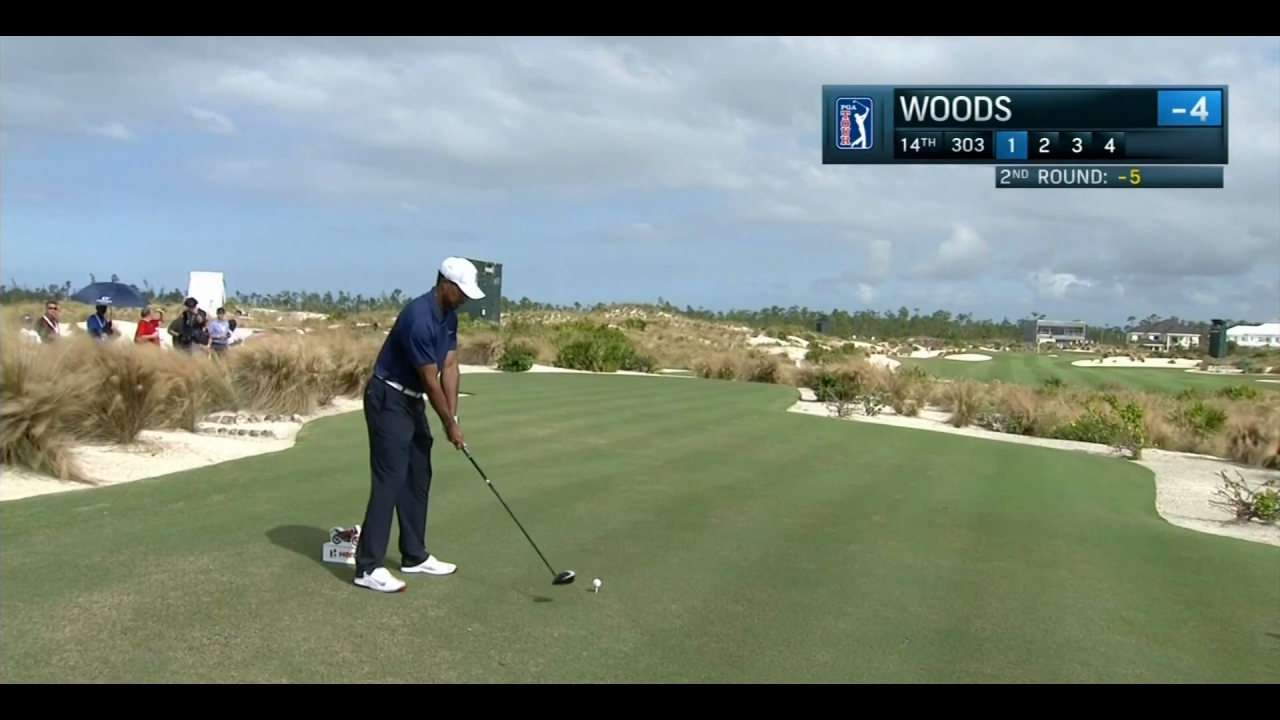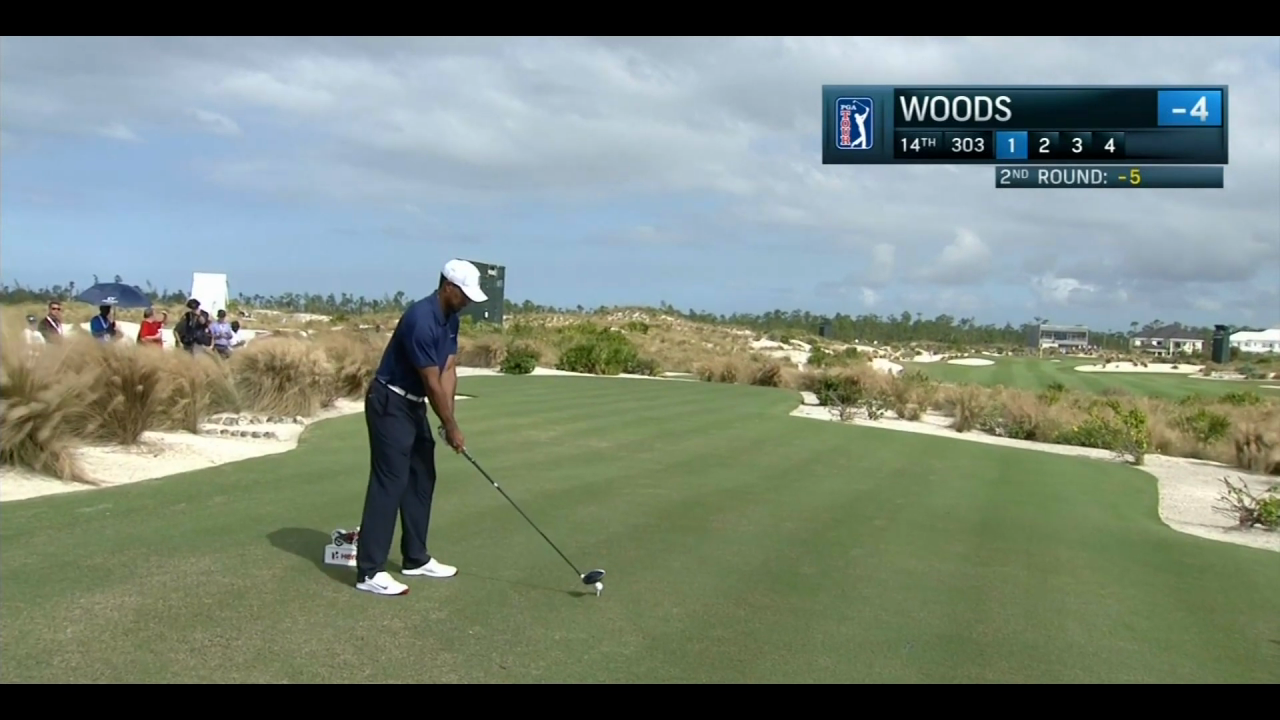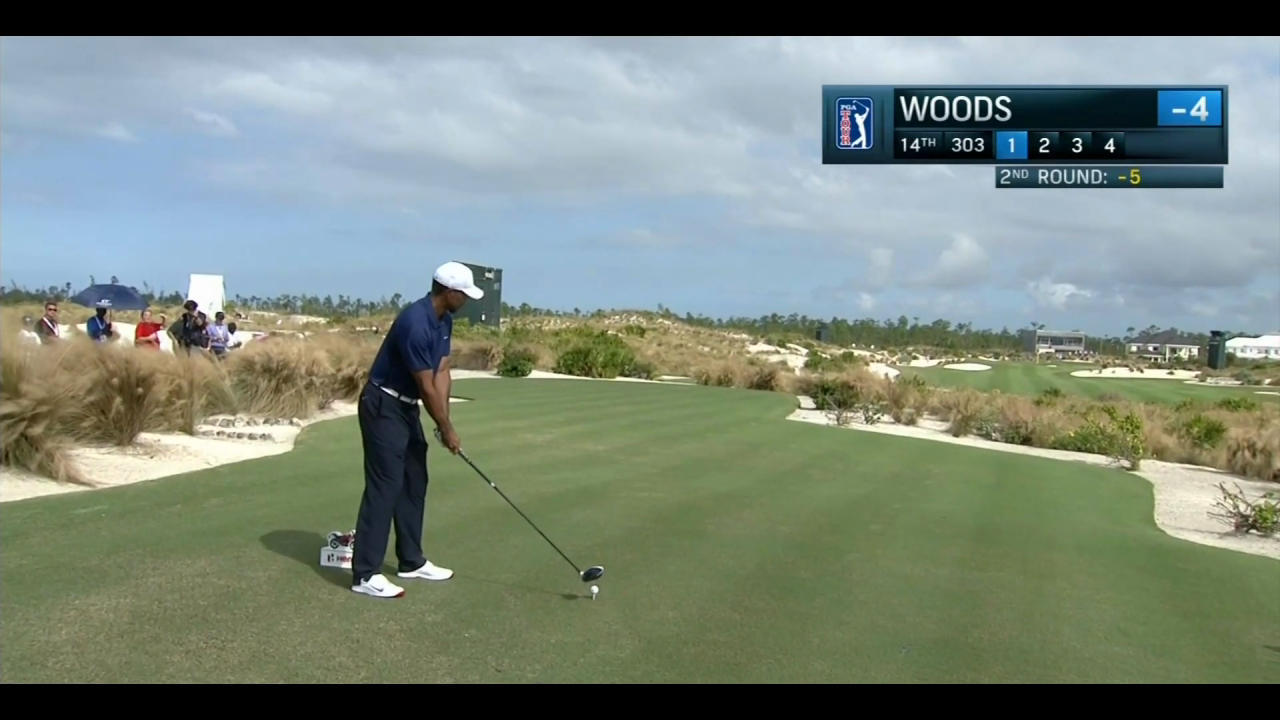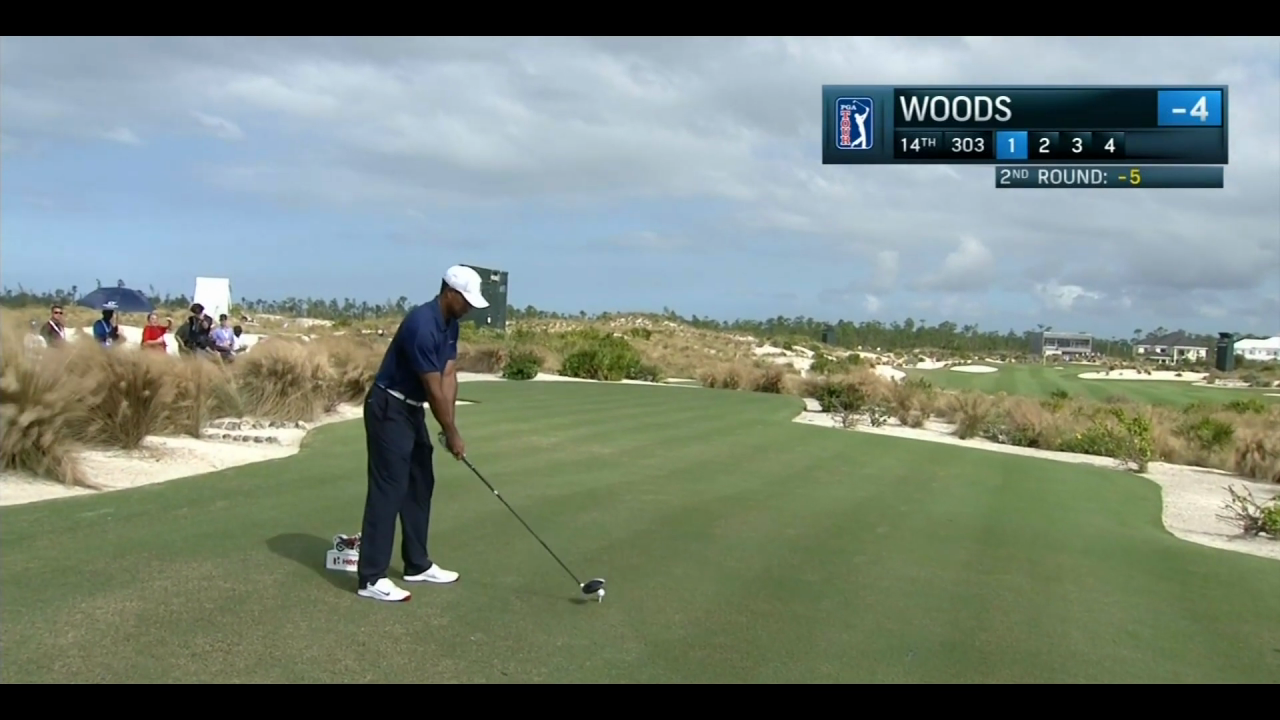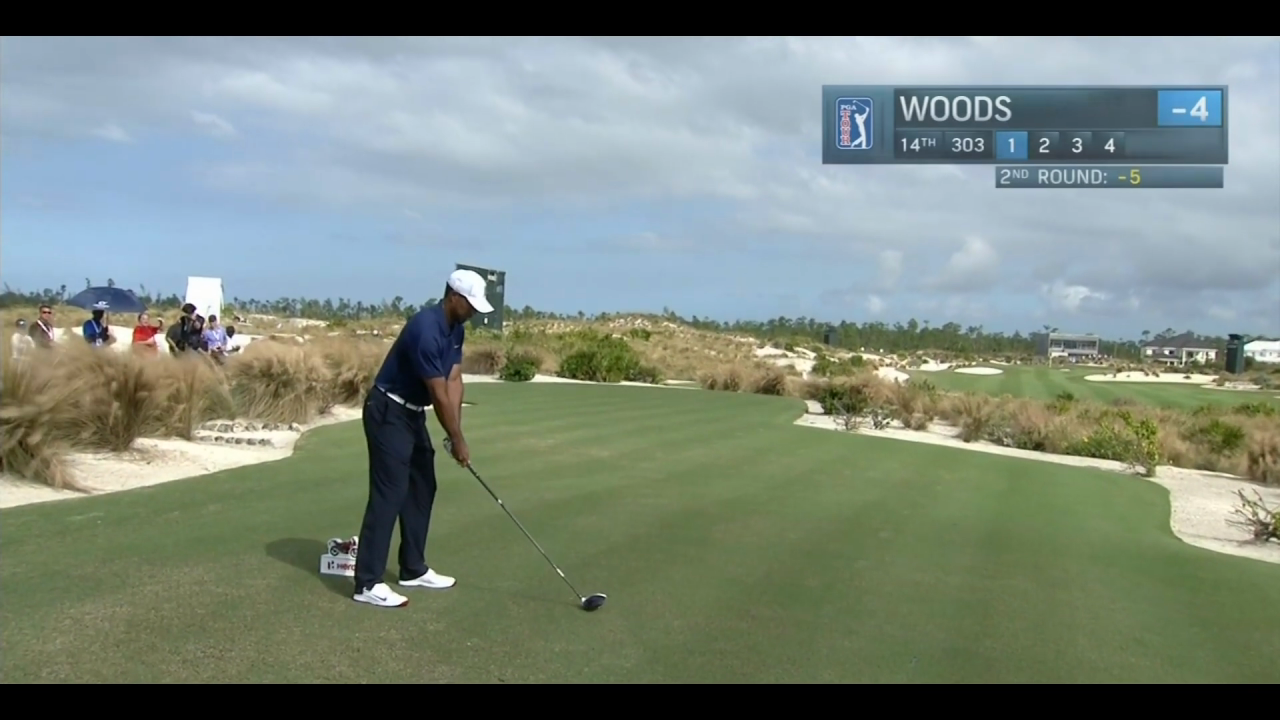
dt=1s
person 1, frame 1
left shoulder: (449, 316)
right shoulder: (418, 318)
left elbow: (449, 366)
right elbow: (431, 379)
left wrist: (453, 416)
right wrist: (449, 424)
left hip: (412, 400)
right hip: (388, 399)
left knee: (418, 477)
right knee: (391, 477)
left ankle: (414, 556)
right ankle: (369, 566)
person 1, frame 2
left shoulder: (451, 319)
right shoulder: (420, 320)
left elbow: (448, 371)
right elbow: (432, 383)
left wrist: (450, 420)
right wrist: (451, 427)
left hip: (414, 405)
right hip: (390, 404)
left knee: (422, 479)
right knee: (390, 482)
left ankle: (416, 558)
right ankle: (370, 571)
person 1, frame 3
left shoulder: (444, 321)
right shoulder: (414, 324)
left elbow: (441, 372)
right elbow: (426, 387)
left wrist: (445, 421)
right wrist: (446, 430)
left hip: (406, 407)
right hip: (382, 406)
left knee: (414, 482)
right knee: (385, 485)
left ankle: (411, 561)
right ankle: (365, 573)
person 1, frame 4
left shoulder: (450, 325)
right shoulder: (421, 325)
left elbow: (448, 376)
right elbow: (433, 388)
left wrist: (450, 426)
right wrist: (451, 434)
left hip: (412, 409)
right hip: (388, 408)
left knee: (420, 485)
right knee: (389, 488)
left ankle: (417, 564)
right ankle: (371, 577)
person 1, frame 5
left shoulder: (456, 329)
right shoulder: (425, 330)
left elbow: (454, 381)
right elbow: (438, 394)
left wrist: (455, 433)
right wrist: (457, 440)
left hip: (412, 413)
right hip: (388, 412)
left knee: (422, 488)
right knee: (390, 492)
left ankle: (413, 569)
right ankle: (367, 582)
